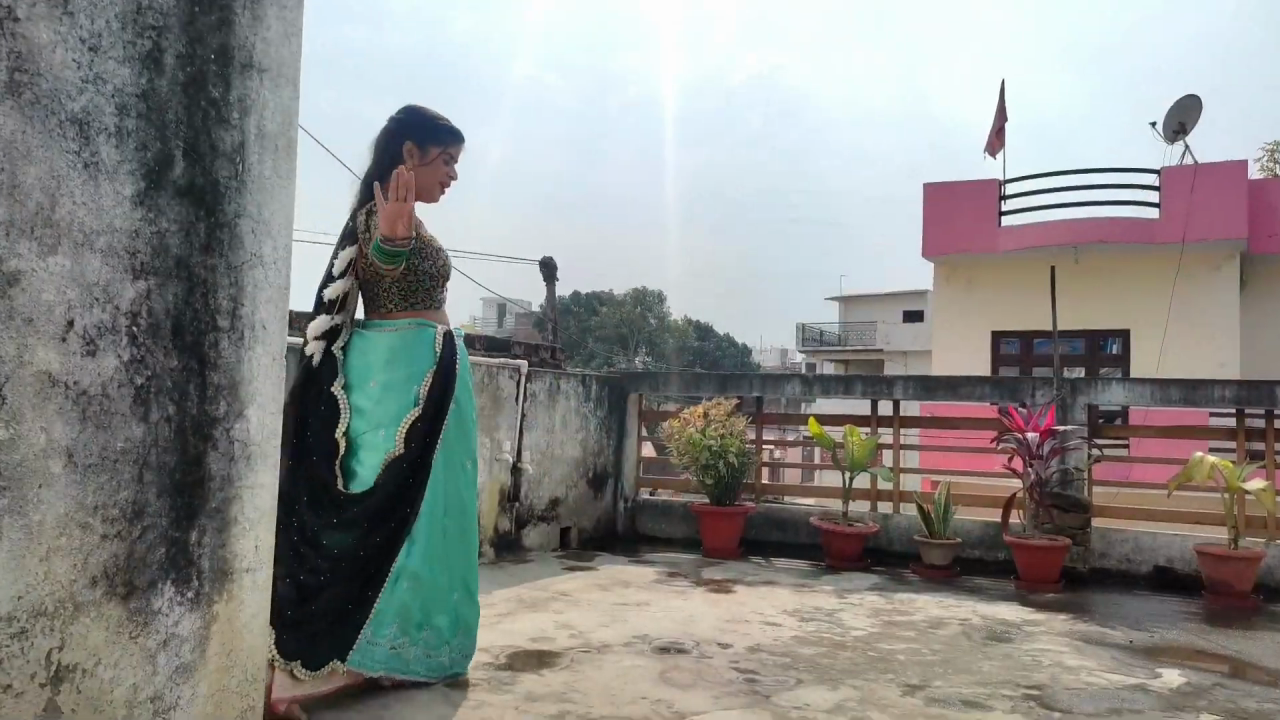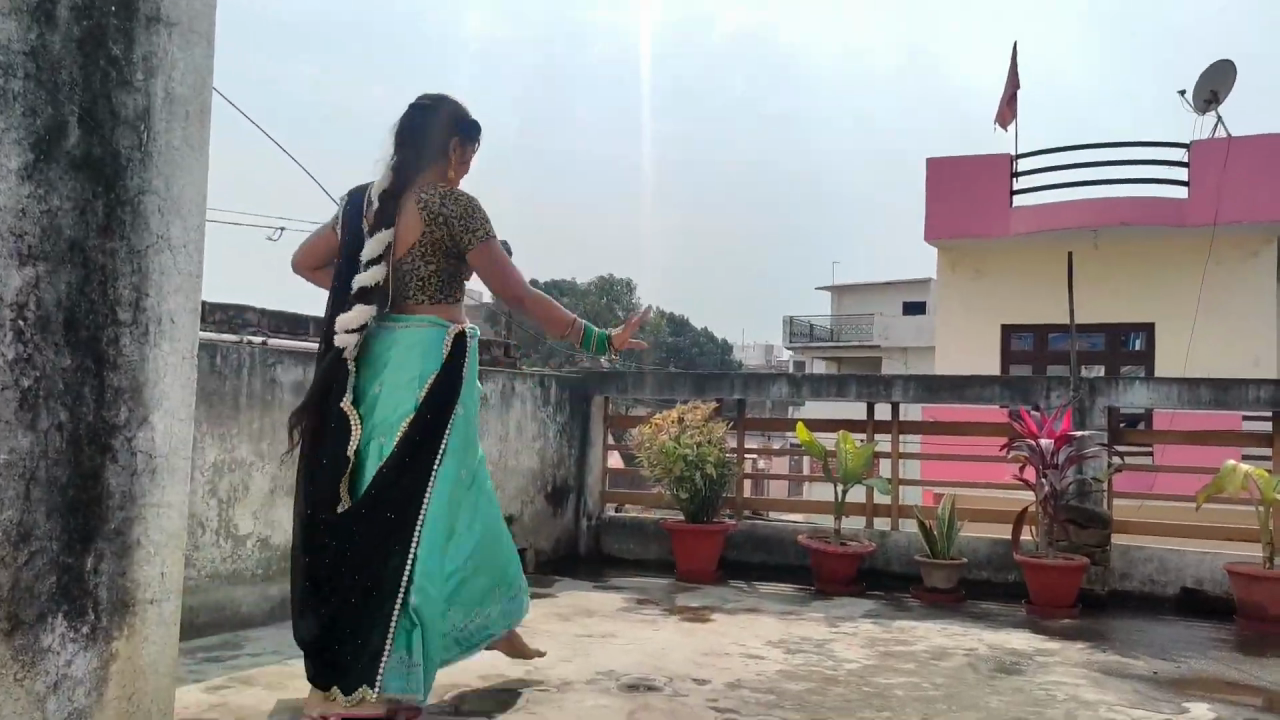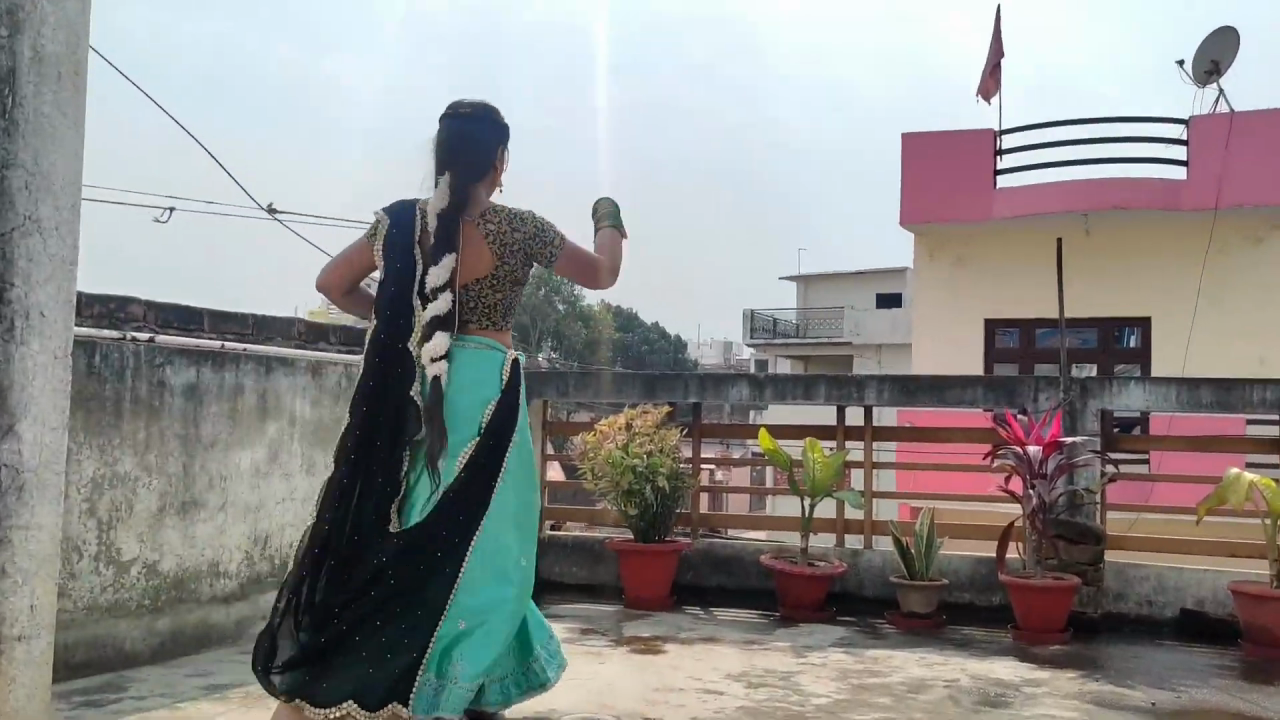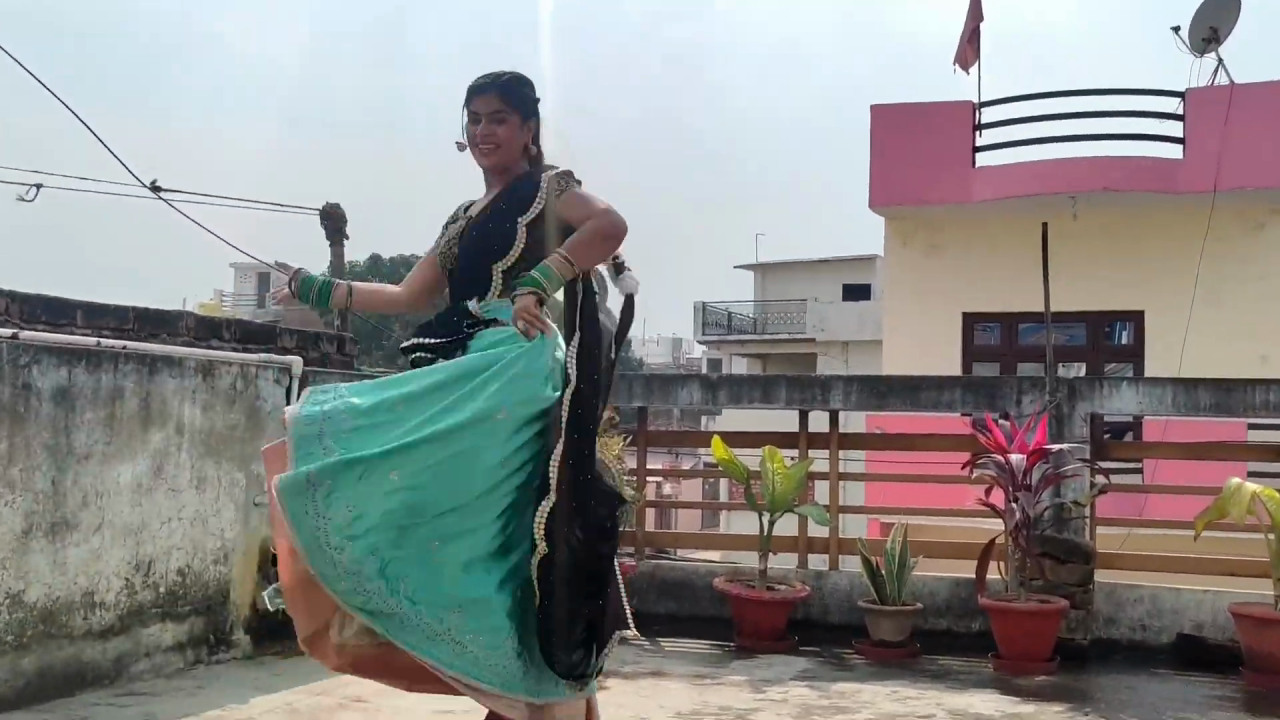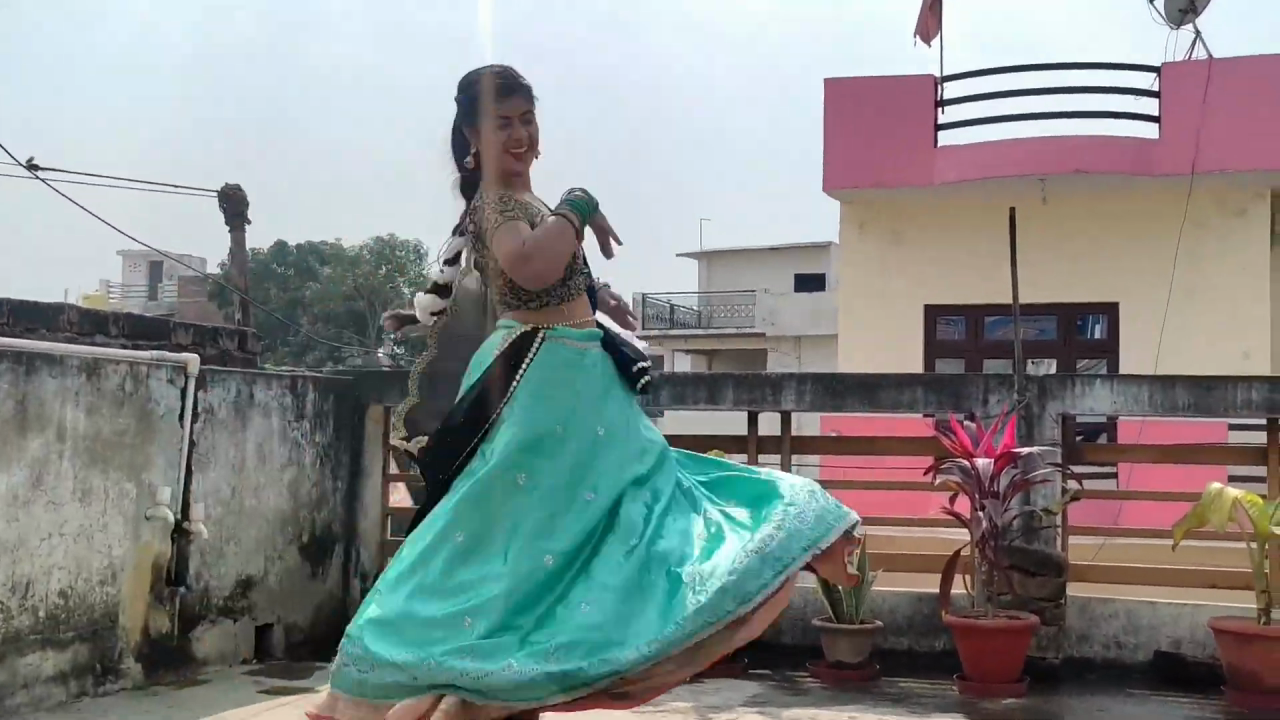
dt=0.4s
person 1, frame 1
left shoulder: (377, 214)
right shoulder: (386, 215)
right elbow: (386, 259)
right wrist: (393, 238)
left hip: (373, 365)
right hip: (417, 366)
left knee: (355, 512)
right knee: (402, 514)
person 1, frame 2
left shoulder: (362, 201)
right shoulder: (454, 207)
left elbow: (304, 262)
right elbow: (518, 295)
right wrist: (598, 340)
left hip: (373, 364)
right hip: (431, 367)
left knee: (375, 512)
right knee: (411, 520)
person 1, frame 3
left shoulder: (401, 219)
right shoulder: (518, 228)
left elbow: (330, 282)
right elbow: (601, 274)
right wrist: (608, 218)
left hip: (407, 389)
right hip: (485, 393)
left knee: (386, 540)
right knee: (464, 546)
person 1, frame 4
left shoulder: (549, 187)
right shoulder: (464, 216)
left elbow: (610, 227)
right elbow: (409, 296)
left wrist: (543, 282)
right wrist: (321, 289)
left hip: (512, 364)
right hip: (459, 369)
right knee: (487, 544)
person 1, frame 5
left shoulder: (515, 205)
right shoulder: (497, 205)
right elbow: (533, 267)
right wrist: (578, 211)
left hip: (578, 390)
right hip: (545, 388)
right knee: (510, 568)
